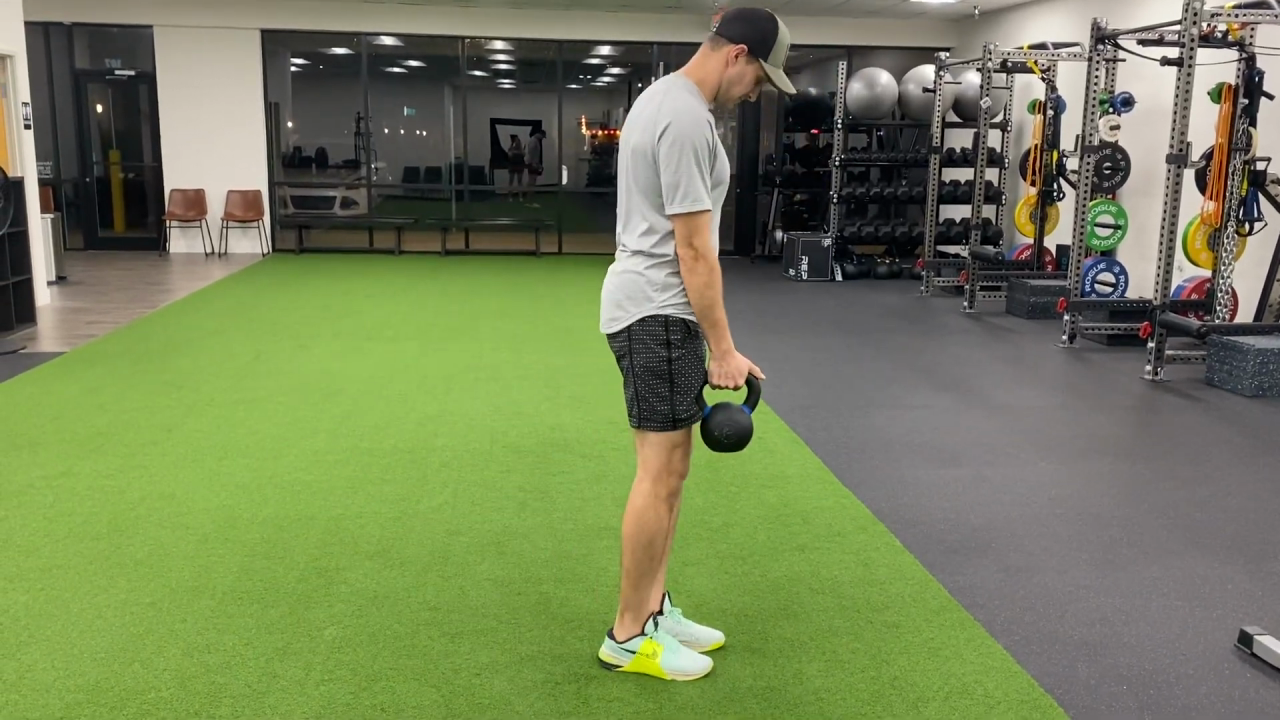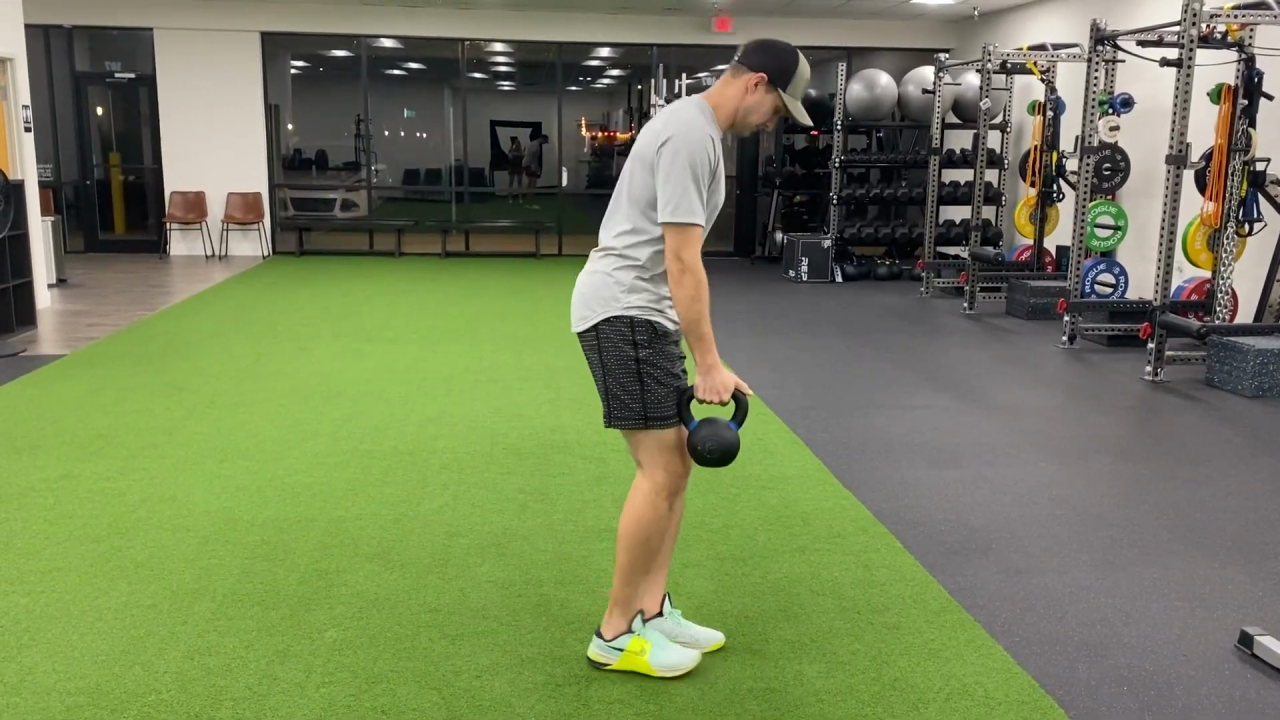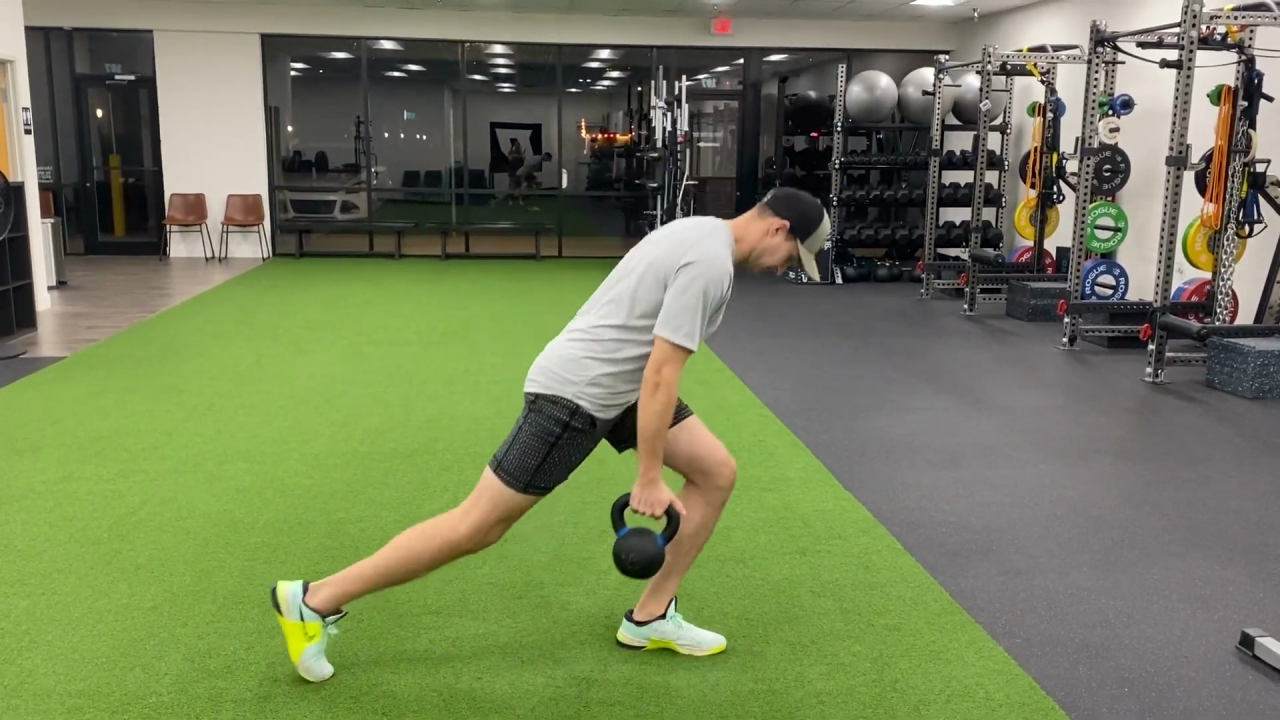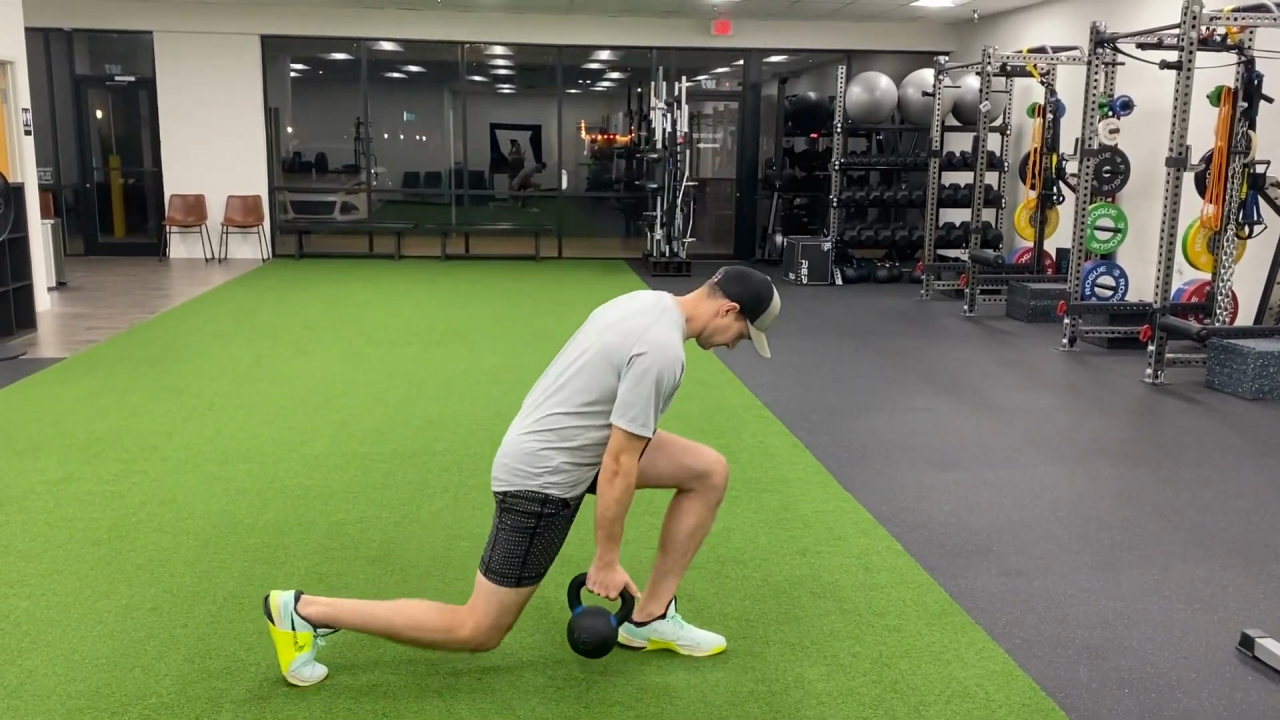
dt=0.4s
person 1, frame 1
left shoulder: (662, 98)
right shoulder: (686, 119)
right elbow: (694, 249)
right wrist: (724, 349)
left hip: (651, 306)
right hip: (659, 313)
left knee: (670, 469)
right knee: (661, 475)
left ankle: (651, 613)
right ankle: (628, 637)
person 1, frame 2
left shoulder: (689, 123)
right shoulder: (693, 135)
right elbow: (683, 262)
right wrist: (710, 366)
left hip: (634, 308)
right hip: (625, 313)
left knee: (671, 466)
right knee: (663, 473)
left ankle: (650, 614)
right ankle: (617, 633)
person 1, frame 3
left shoulder: (699, 232)
right shoulder: (710, 265)
right elbow: (662, 377)
right wrist: (648, 480)
left hip: (612, 383)
right hip: (576, 392)
left knee: (718, 472)
right knee: (478, 525)
left ankle: (650, 617)
right ankle: (312, 601)
person 1, frame 4
left shoulder: (649, 302)
right shoulder: (661, 352)
right elbow: (619, 466)
right wrist: (607, 562)
left hip: (557, 446)
right hip: (544, 475)
left knee: (709, 473)
right knee: (478, 631)
left ankle: (651, 617)
right ankle: (303, 612)
